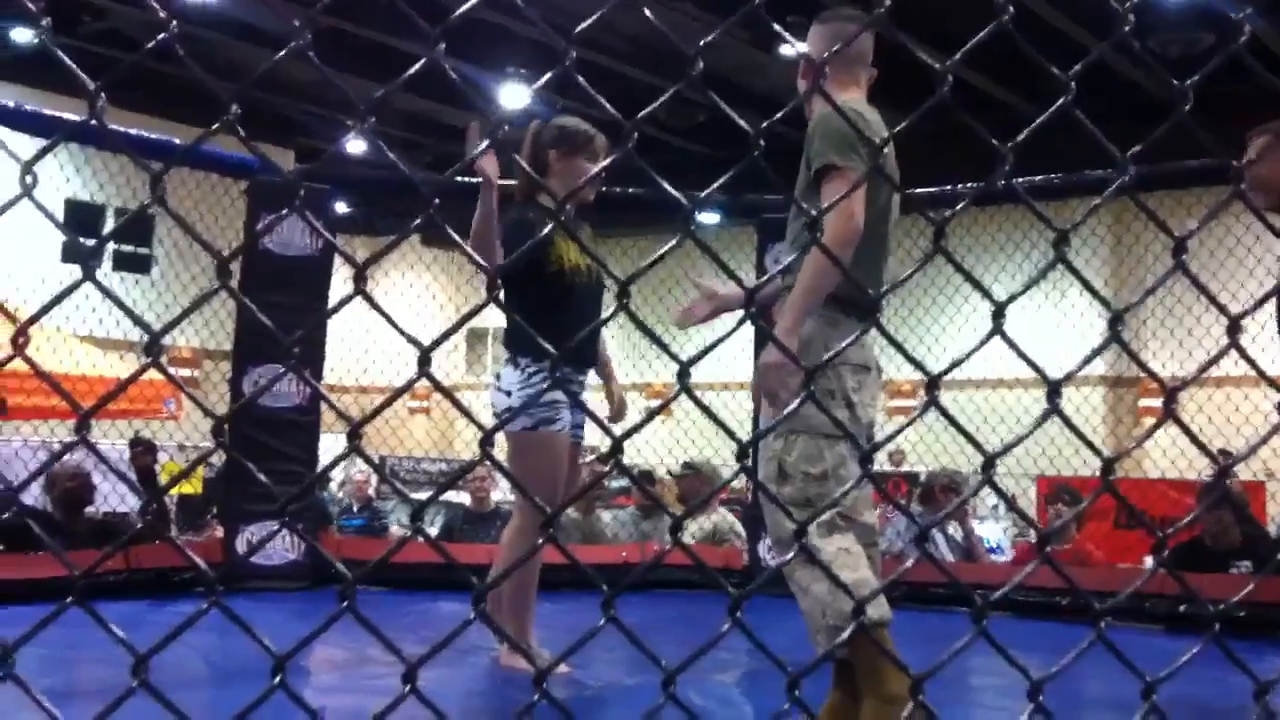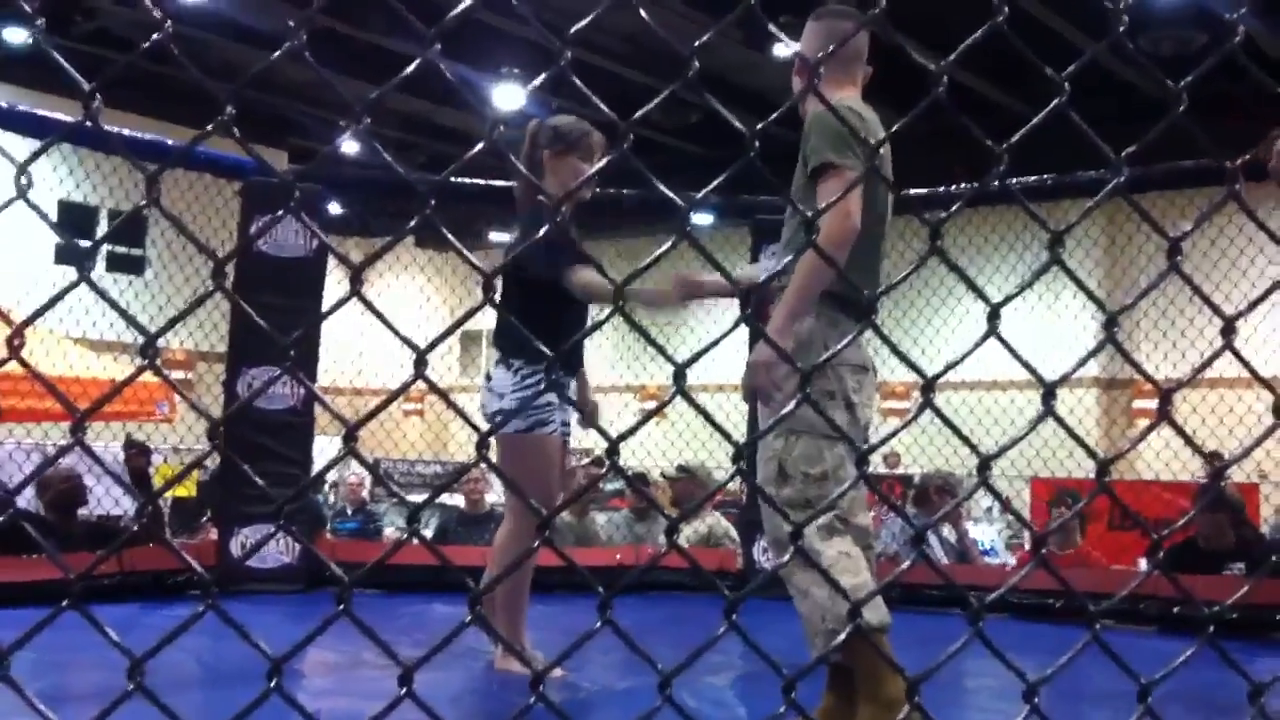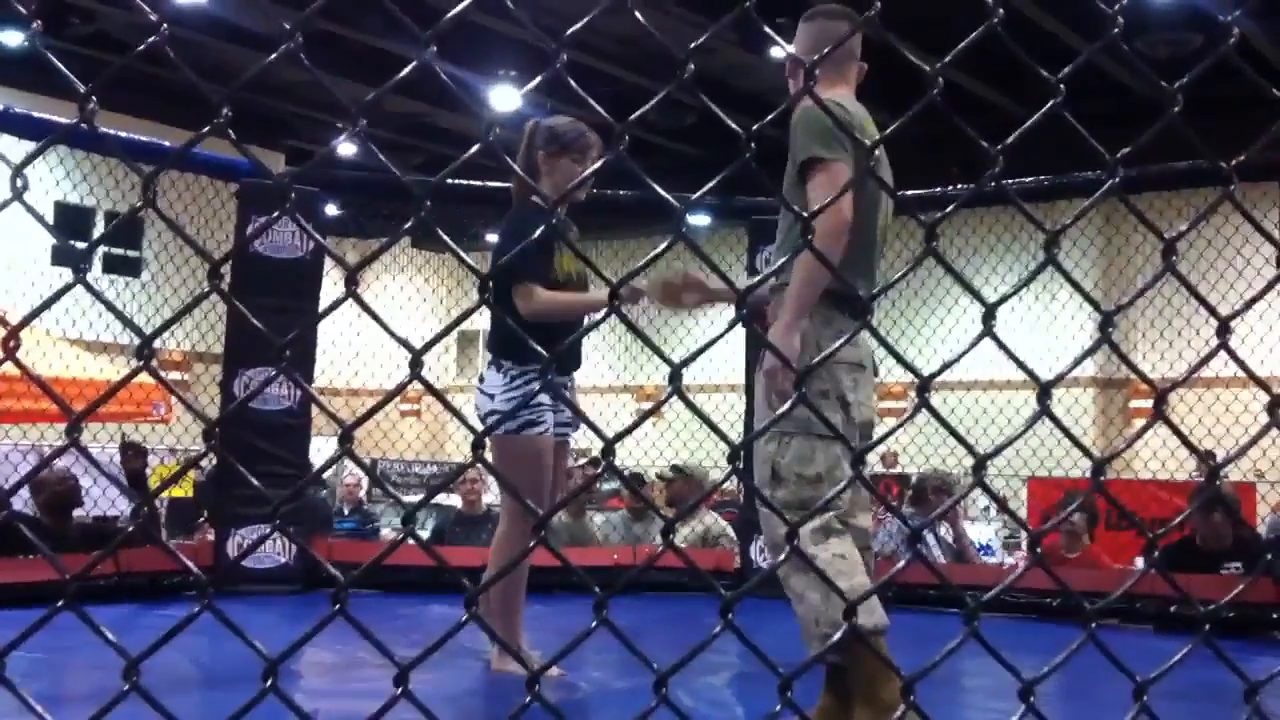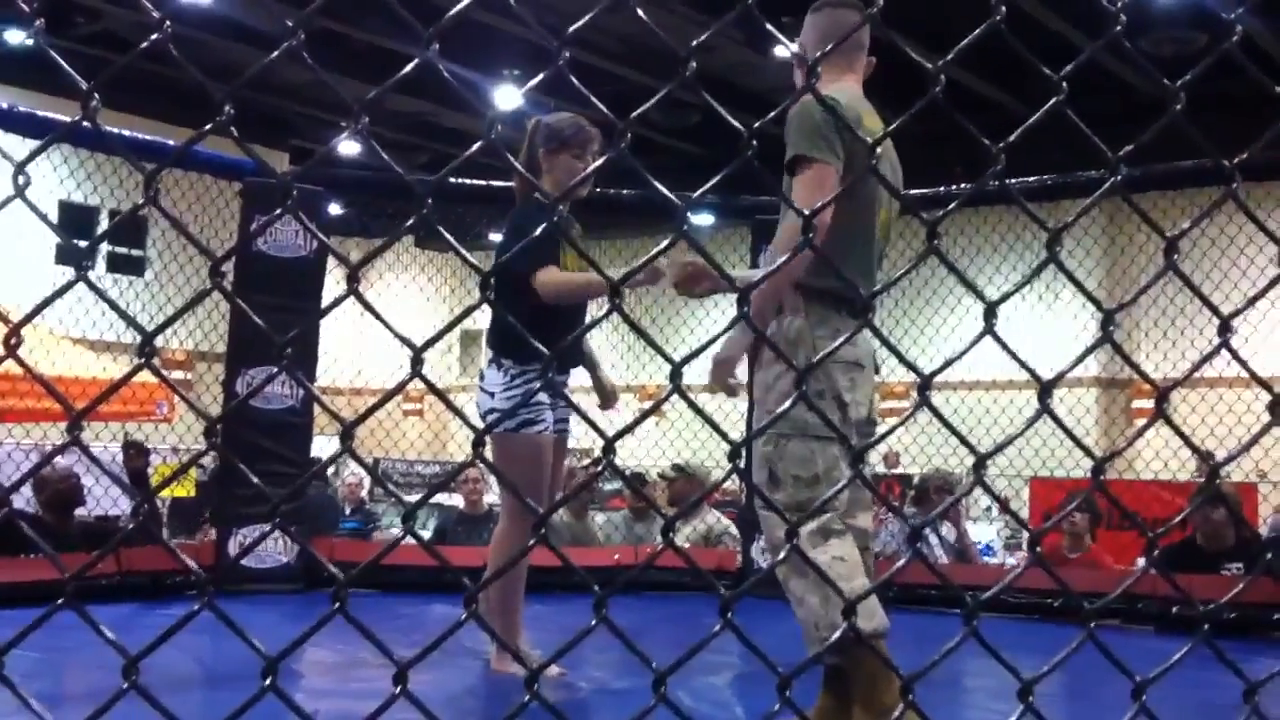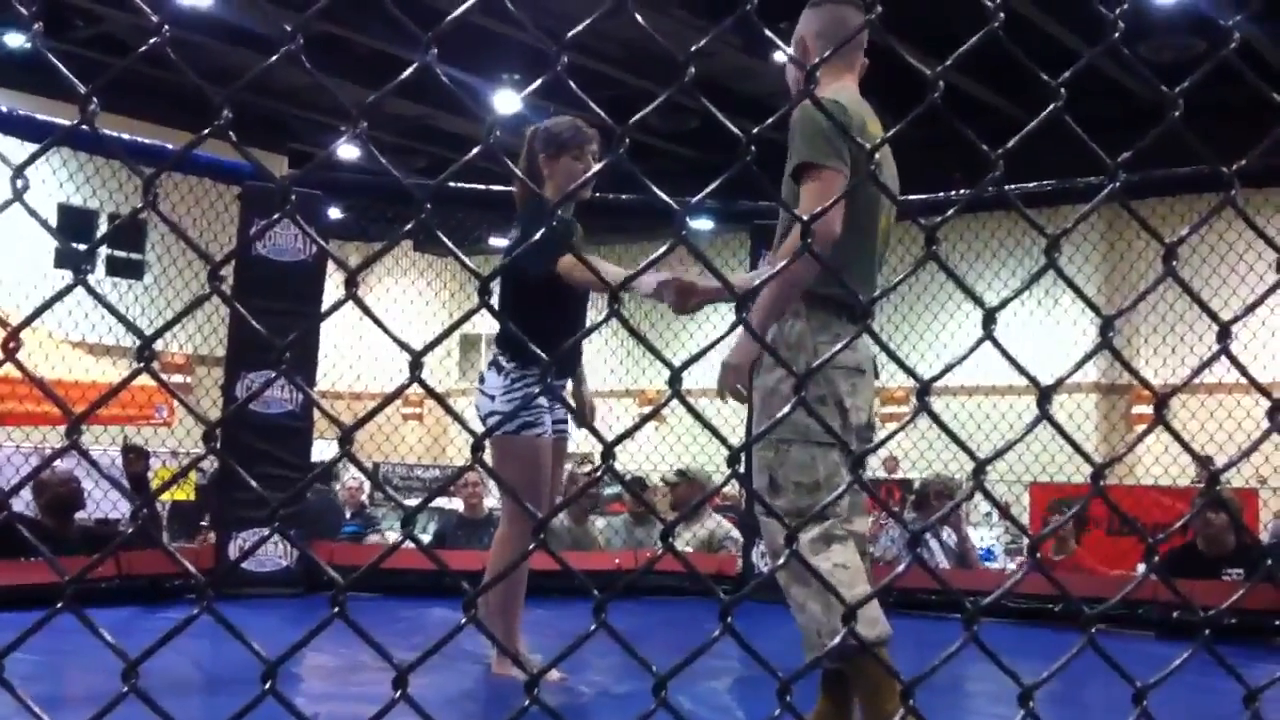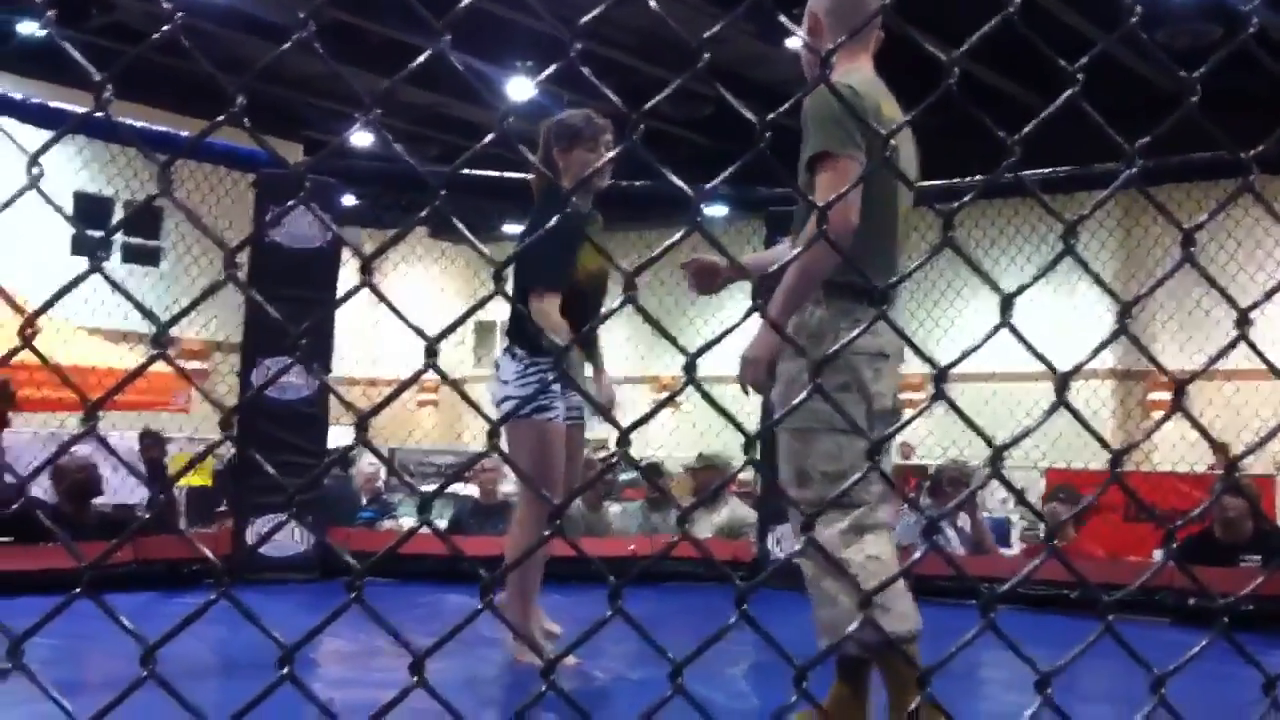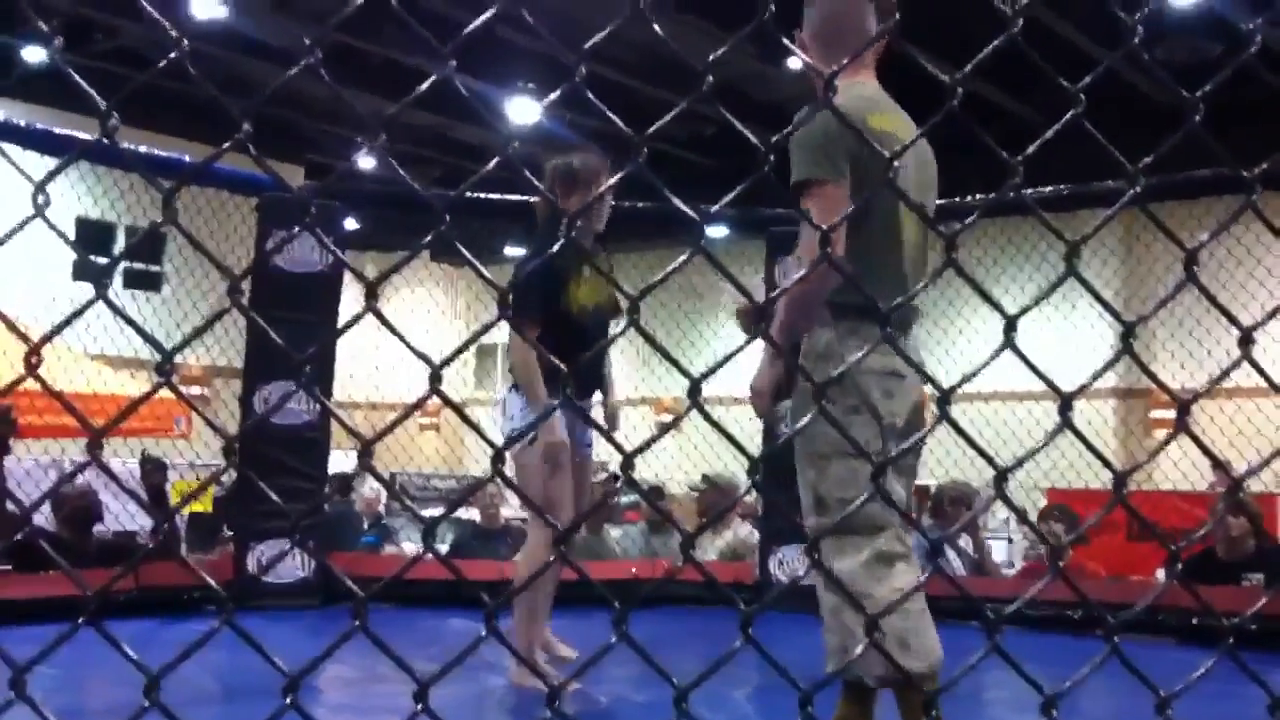
dt=0.3s
person 1, frame 1
left shoulder: (834, 122)
right shoulder: (875, 131)
left elbow: (841, 227)
left wrist: (783, 334)
right wrist: (736, 297)
left hip: (820, 340)
right hip: (848, 344)
left knee: (798, 511)
right knee: (842, 519)
person 1, frame 2
left shoulder: (830, 120)
right shoulder: (866, 129)
left elbow: (838, 225)
left wrist: (774, 332)
right wrist: (719, 282)
left hip: (814, 339)
right hip: (838, 346)
left knee: (800, 516)
right knee: (835, 520)
person 1, frame 3
left shoulder: (818, 116)
right shoulder: (869, 134)
left elbow: (832, 218)
left wrist: (786, 329)
right wrist: (718, 290)
left hip: (814, 338)
right hip: (846, 345)
left knee: (796, 516)
right knee: (835, 520)
person 1, frame 4
left shoulder: (817, 110)
right shoulder: (881, 138)
left elbow: (812, 221)
left wrist: (744, 327)
right wrist: (722, 281)
left hip: (808, 335)
right hip: (850, 343)
left knee: (798, 518)
right knee: (840, 521)
person 1, frame 5
left shoulder: (818, 112)
right shoulder: (877, 134)
left elbow: (818, 230)
left wrist: (751, 332)
right wrist: (715, 290)
left hip: (806, 341)
right hip: (848, 347)
left knee: (799, 525)
right knee: (835, 527)
person 1, frame 6
left shoulder: (833, 97)
right shoulder: (892, 113)
left elbow: (836, 220)
left wrist: (772, 324)
right wrist: (737, 268)
left hip: (831, 328)
right hip: (872, 332)
left knee: (833, 516)
right knee: (857, 513)
person 1, frame 7
left shoulder: (826, 118)
right shoulder: (911, 132)
left elbow: (825, 249)
left wrist: (774, 351)
right wrist: (790, 311)
left hip: (843, 349)
right hip: (895, 352)
left knee: (856, 542)
right knee: (873, 538)
person 2, frame 1
left shoulder: (578, 231)
right shoulder: (529, 219)
right elbow: (487, 260)
left wrist: (610, 380)
right wrist: (488, 189)
left hip: (567, 384)
right hip: (533, 378)
left knee: (540, 514)
right knee: (536, 513)
left ankle: (501, 624)
right ankle: (517, 644)
person 2, frame 2
left shoulder: (558, 224)
right shoulder: (541, 218)
right elbow: (586, 285)
left wrist: (581, 384)
right wrist: (650, 292)
left hip: (551, 383)
right hip: (525, 380)
left knee: (530, 515)
right knee: (532, 515)
left ankle: (503, 633)
right ankle: (512, 647)
person 2, frame 3
left shoulder: (562, 229)
right shoulder: (530, 221)
right elbow: (528, 303)
left wrist: (569, 390)
right wrist: (612, 297)
left hip: (549, 385)
right hip: (519, 382)
left knee: (536, 517)
right knee: (524, 517)
left ankle: (506, 639)
right ankle: (507, 649)
person 2, frame 4
left shoulder: (564, 224)
right shoulder: (531, 217)
right elbow: (550, 287)
left wrist: (596, 371)
right wrist: (630, 277)
left hip: (551, 383)
right hip: (518, 378)
left knee: (537, 515)
right knee: (523, 515)
left ankle: (501, 625)
right ankle: (506, 649)
person 2, frame 5
left shoulder: (563, 225)
right shoulder: (539, 222)
right elbow: (581, 271)
left wrist: (579, 383)
right wrist: (646, 283)
left hip: (549, 385)
right hip: (519, 382)
left knee: (535, 519)
right knee: (522, 518)
left ankle: (498, 625)
right ankle: (508, 652)
person 2, frame 6
left shoulder: (585, 220)
right shoulder: (550, 221)
right elbow: (544, 311)
left wrist: (597, 370)
right wrist: (584, 370)
left hip: (563, 374)
right hip: (532, 372)
left knee: (562, 499)
right knee: (538, 502)
left ankle: (522, 602)
right ankle: (522, 636)
person 2, frame 7
left shoulder: (596, 262)
right shoulder: (544, 259)
right elbow: (520, 342)
left wrist: (609, 395)
right wrist: (545, 416)
left hip: (575, 406)
right hip: (539, 405)
left knee: (569, 524)
right knee: (550, 526)
left ankle: (537, 629)
right ankle: (525, 660)
